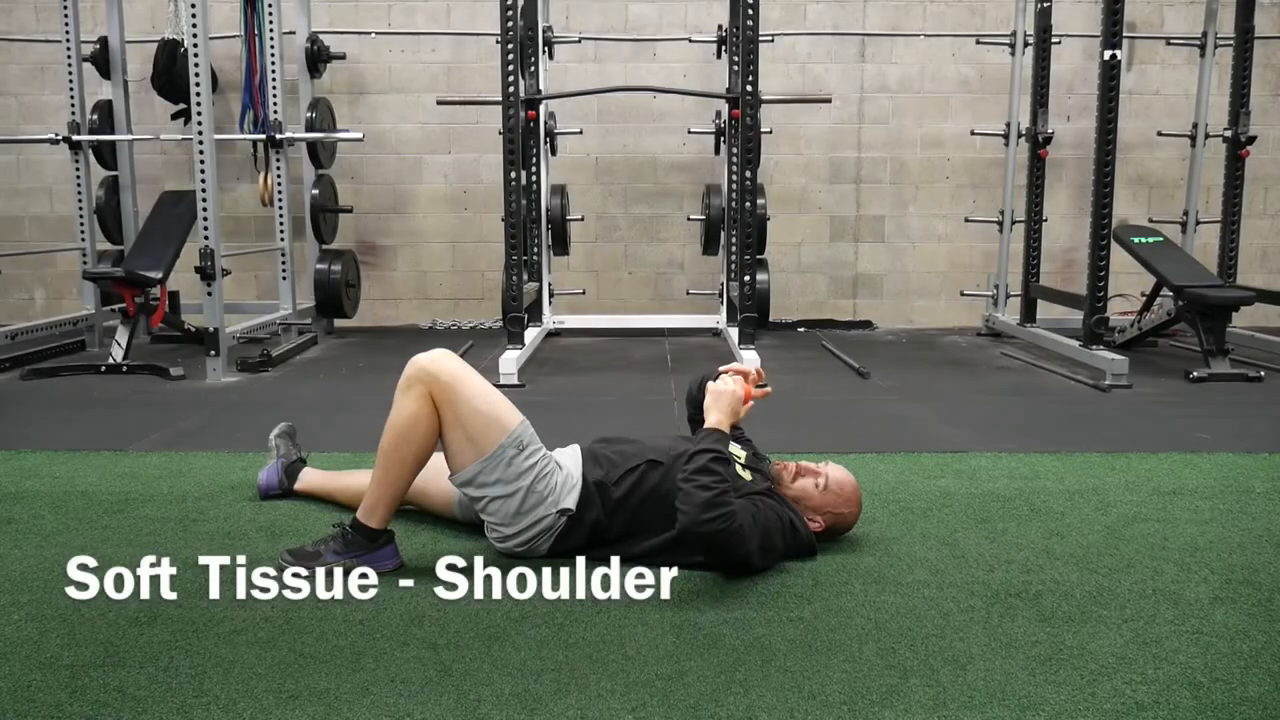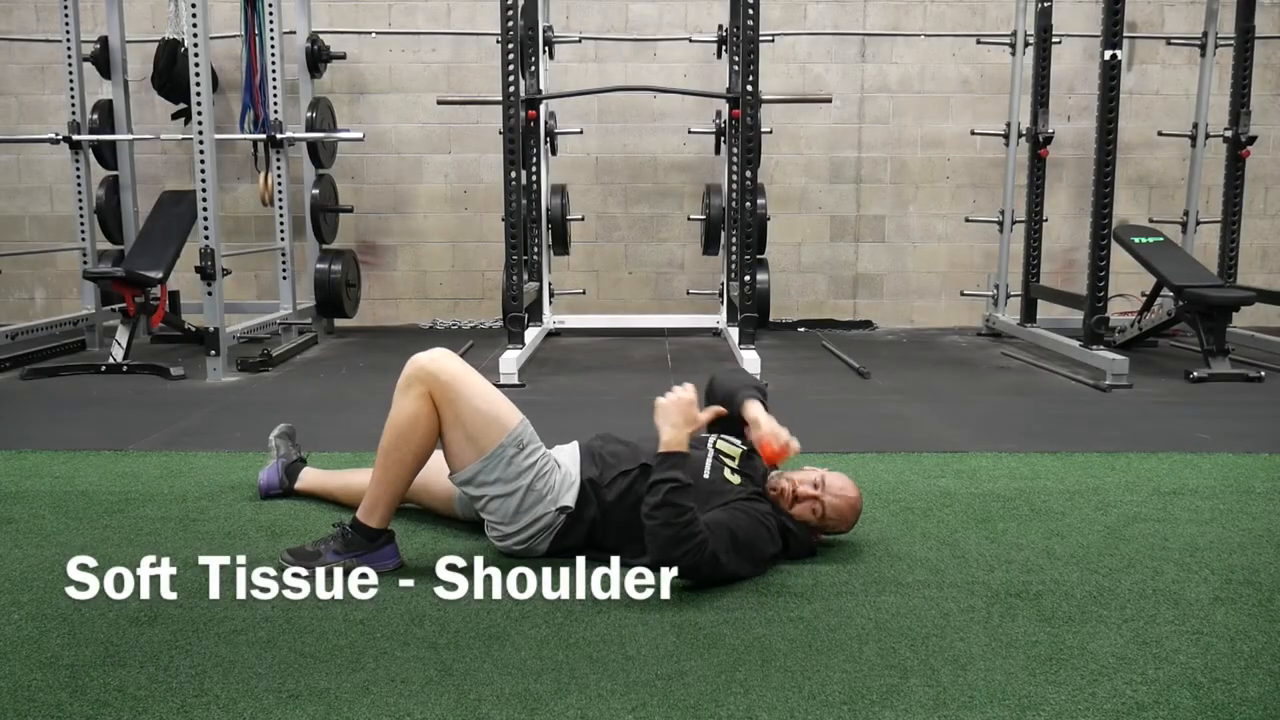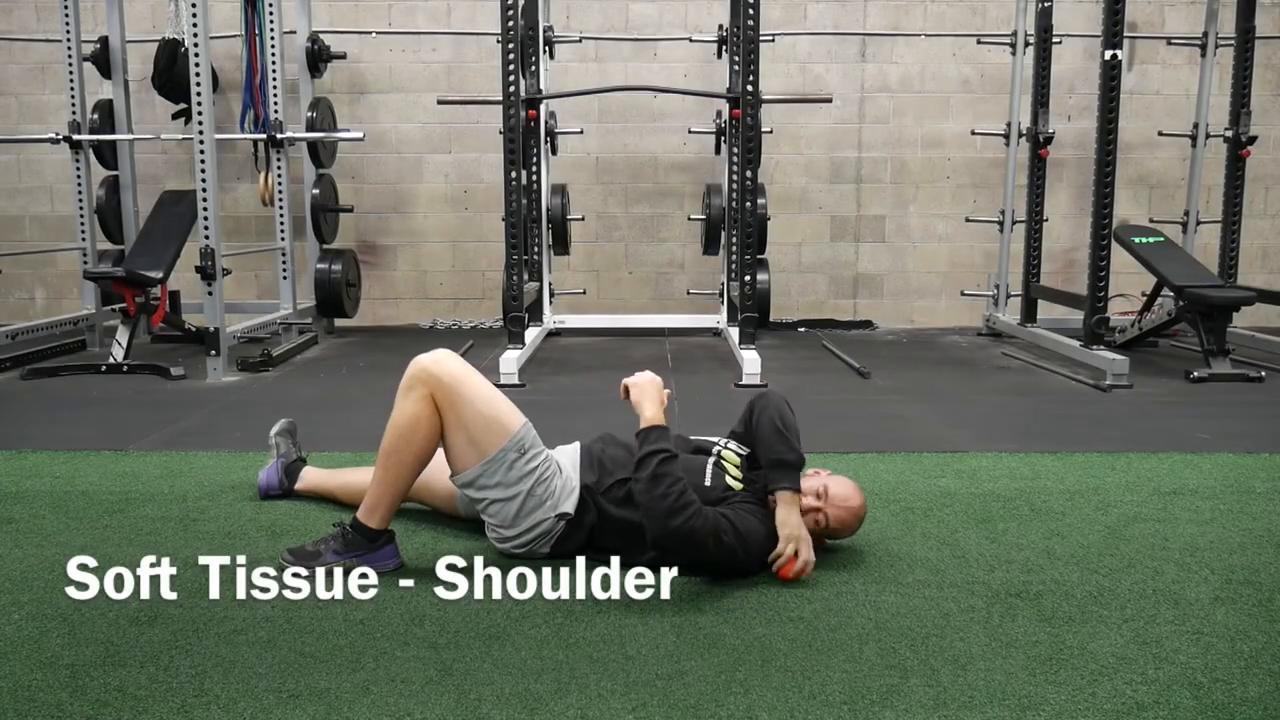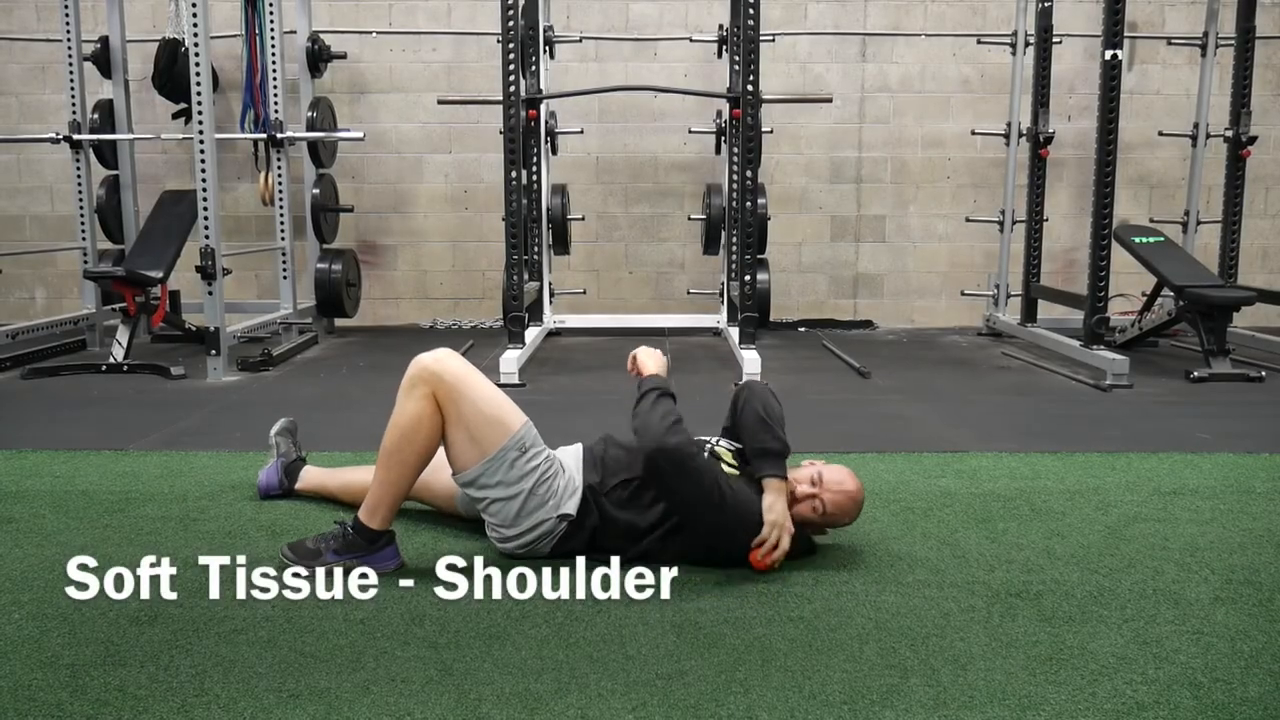
dt=0.3s
person 1, frame 1
left shoulder: (767, 522)
right shoulder: (758, 472)
left elbow: (702, 521)
right elbow: (700, 405)
left wrist: (720, 421)
right wrist: (723, 384)
left hip: (542, 511)
right hip: (561, 477)
left knee: (430, 370)
right knee: (406, 474)
left ankle: (365, 539)
right ankle: (297, 476)
person 1, frame 2
left shoulder: (756, 530)
right shoulder: (759, 468)
left elbow: (674, 554)
right elbow: (723, 383)
left wrist: (675, 443)
right wrist: (757, 411)
left hip: (542, 508)
right hip: (558, 476)
left knee: (430, 370)
right knee: (405, 473)
left ankle: (365, 540)
right ankle: (296, 474)
person 1, frame 3
left shoulder: (750, 534)
right shoulder: (764, 469)
left elbow: (671, 526)
right elbow: (769, 407)
left wrist: (652, 419)
right wrist: (787, 501)
left hip: (539, 513)
right hip: (560, 472)
left knee: (431, 371)
right knee: (407, 471)
left ankle: (366, 538)
right ankle: (298, 474)
person 1, frame 4
left shoulder: (739, 519)
right shoulder: (761, 481)
left elbow: (664, 449)
right elbow: (752, 395)
left wrist: (654, 378)
right wrist: (773, 481)
left hip: (542, 512)
right hip: (562, 477)
left knee: (434, 370)
right knee: (409, 470)
left ankle: (367, 539)
right ankle: (296, 475)
